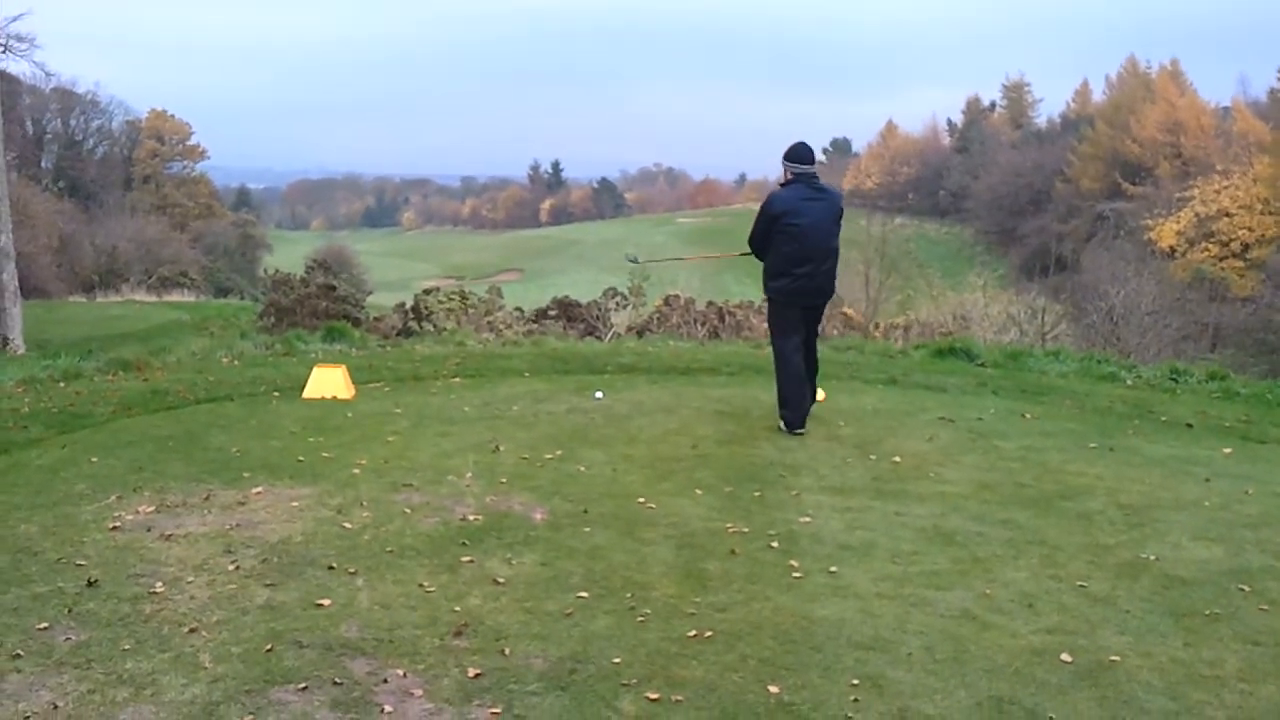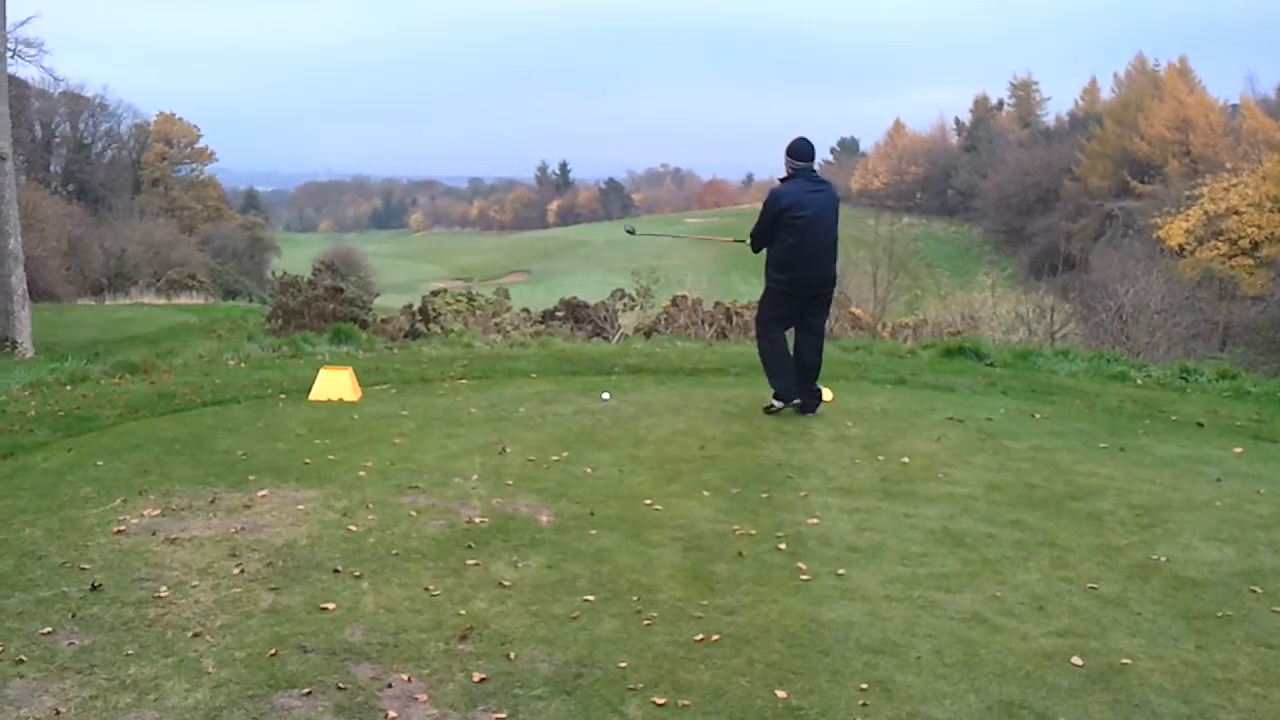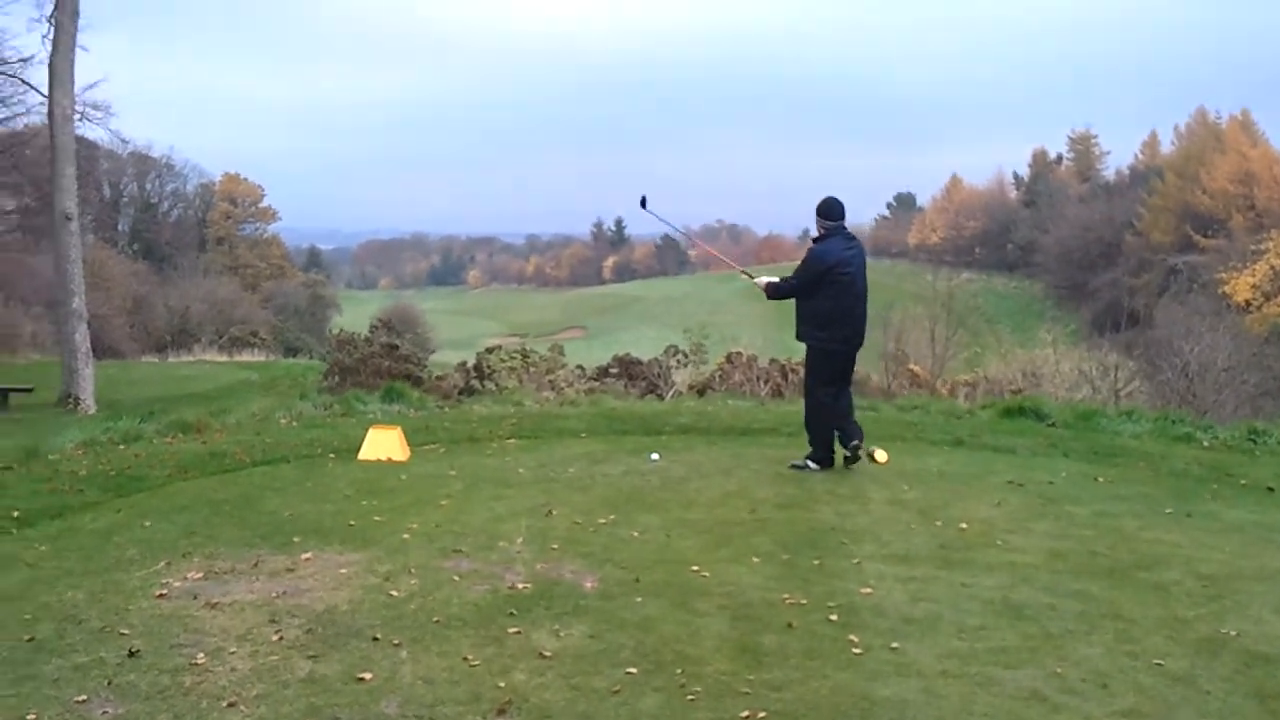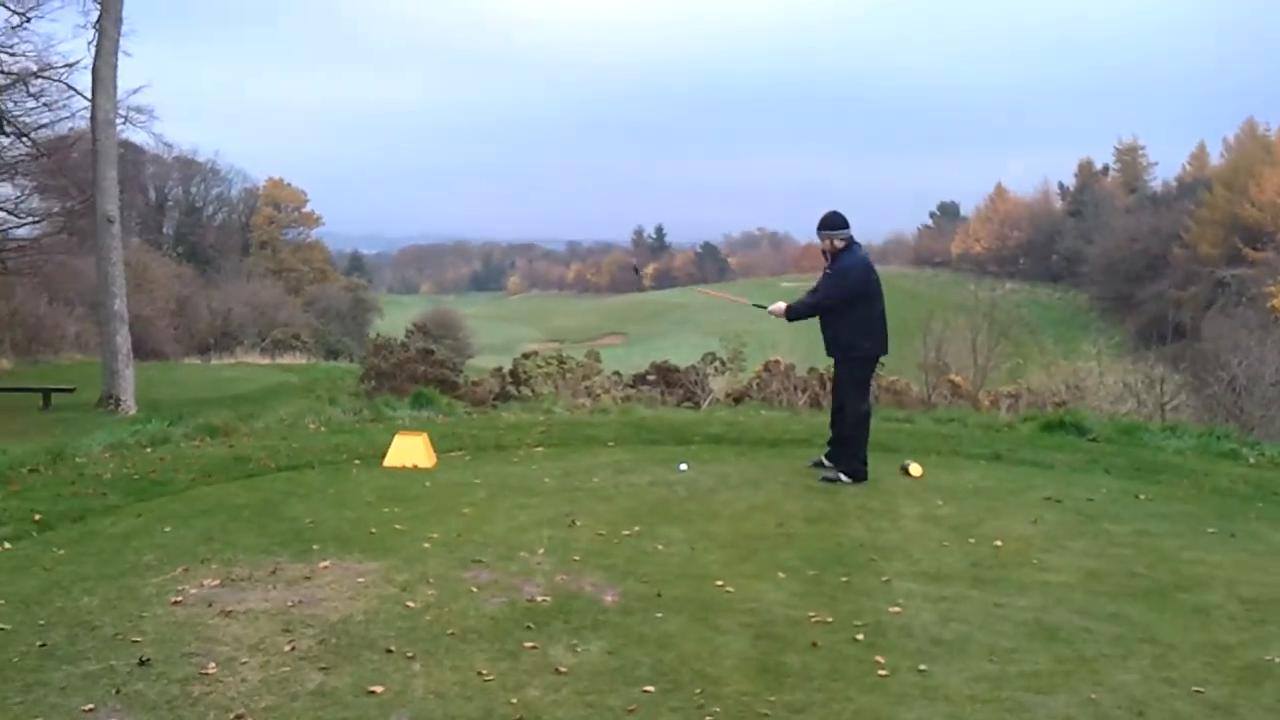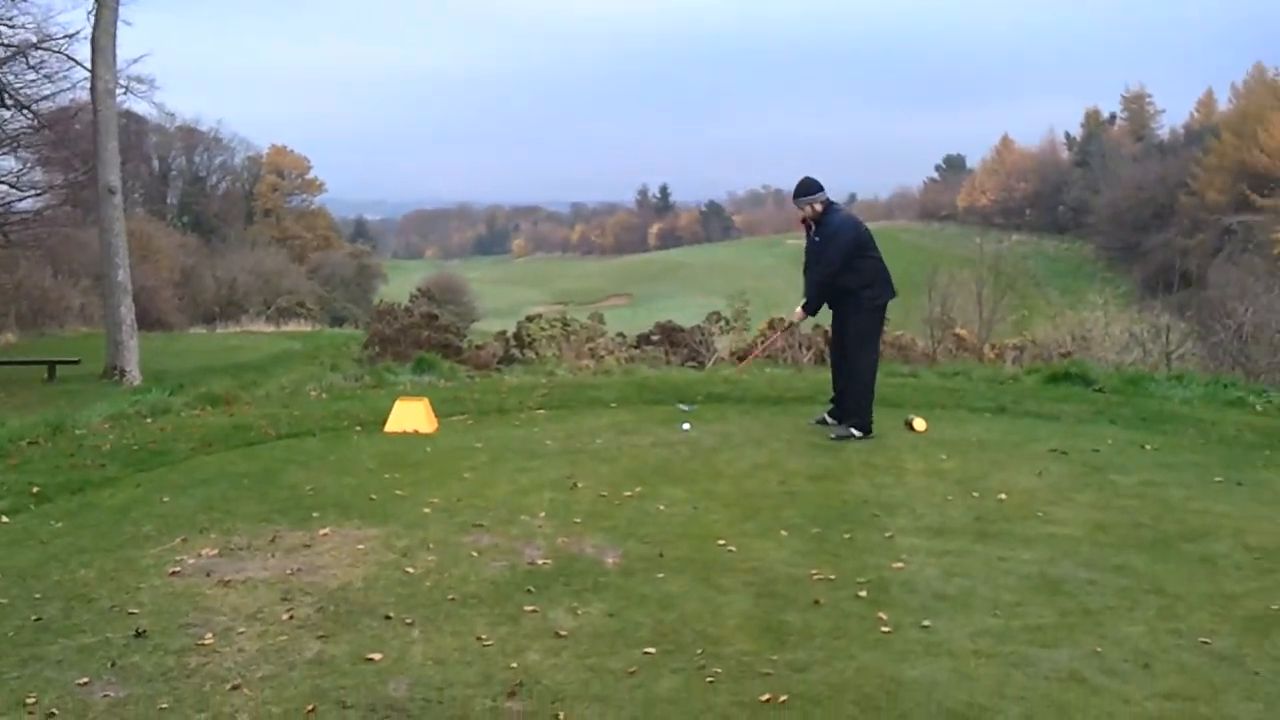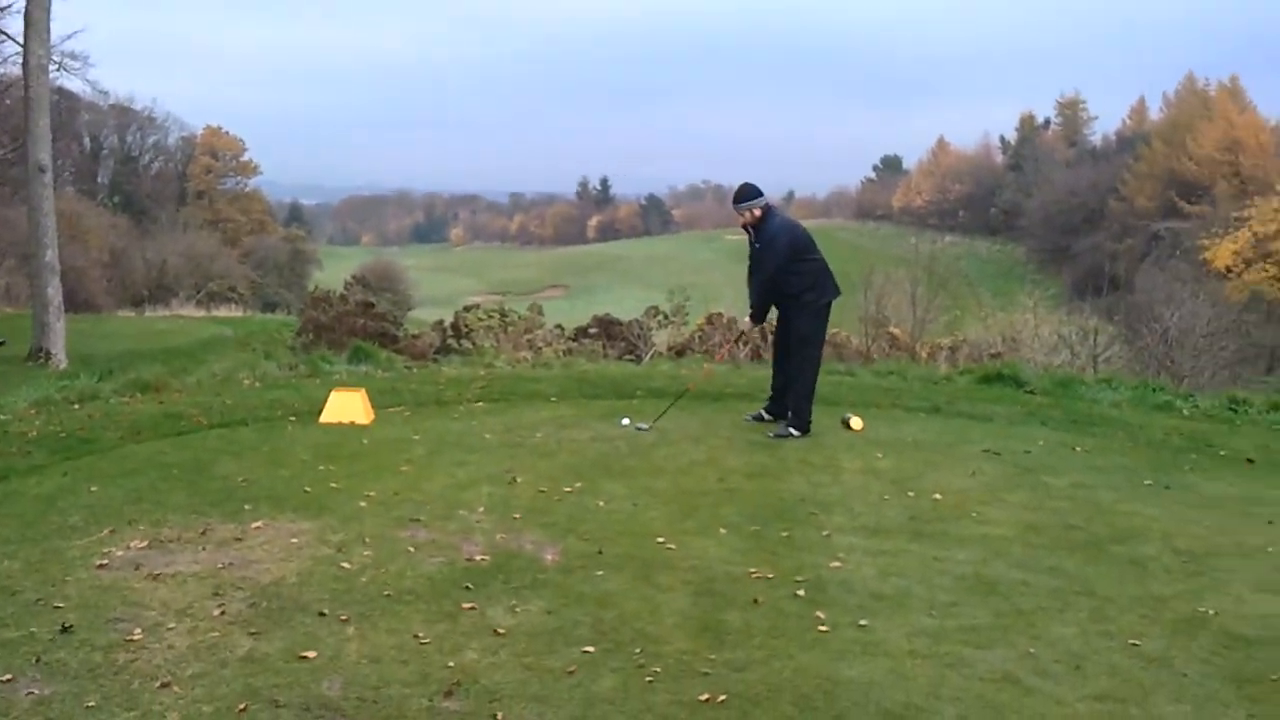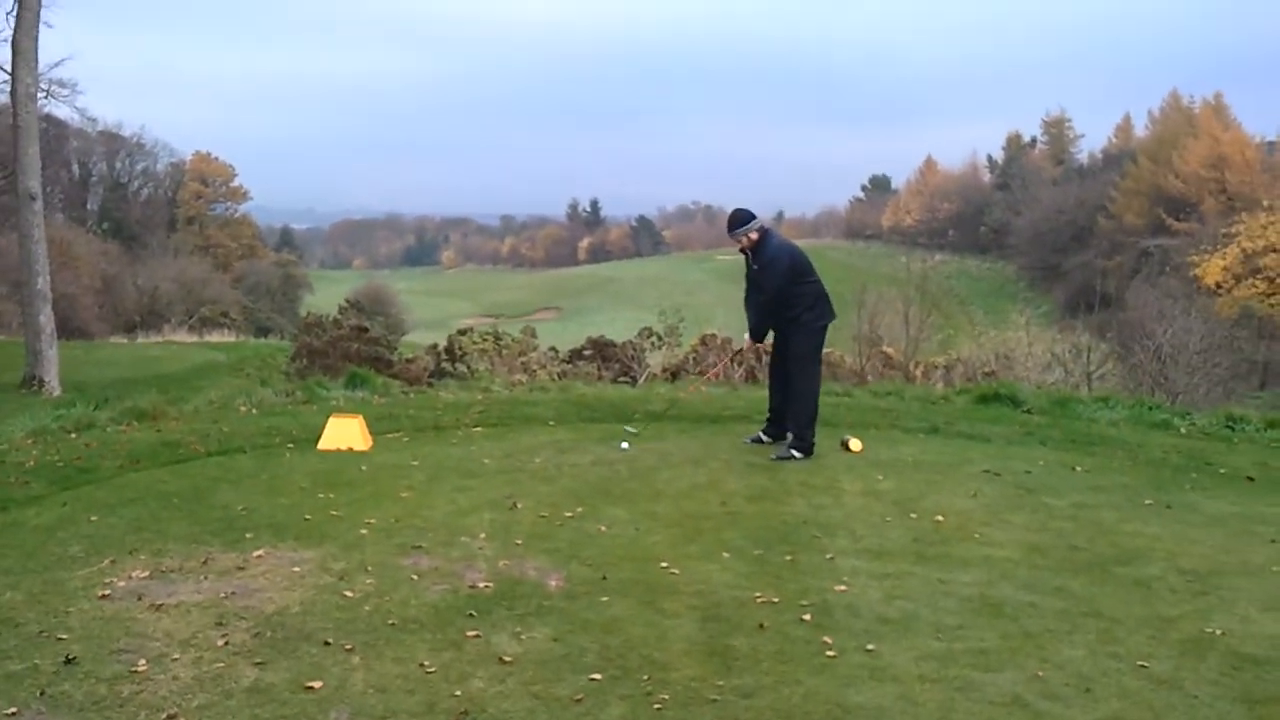
dt=0.4s
person 1, frame 1
left shoulder: (777, 200)
right shoulder: (834, 199)
left elbow: (757, 243)
left wrist: (771, 256)
left hip: (785, 287)
right hip: (820, 286)
left knee: (788, 348)
right knee: (807, 343)
left ankle: (794, 418)
right ankle: (804, 400)
person 1, frame 2
left shoulder: (781, 194)
right shoulder: (829, 192)
left elbow: (760, 235)
left wrist: (755, 243)
left hip: (786, 279)
right hip: (822, 279)
left knee: (769, 330)
right knee: (811, 337)
left ankle: (787, 392)
right ankle: (808, 398)
person 1, frame 3
left shoulder: (821, 253)
right shoulder: (854, 247)
left elbow: (797, 286)
left wrist: (769, 286)
right wrist: (781, 281)
left hip: (826, 335)
right hip: (851, 333)
left knee: (819, 394)
right knee: (840, 388)
left ankle: (821, 456)
right ankle: (851, 438)
person 1, frame 4
left shoulder: (852, 264)
right shoulder: (844, 259)
left elbow: (825, 300)
right elbow: (821, 292)
left wrist: (788, 310)
right wrist: (791, 308)
left hip: (861, 344)
right hip: (853, 342)
left knee: (854, 403)
right knee: (842, 399)
left ankle: (853, 469)
right ankle: (837, 455)
person 1, frame 5
left shoulder: (841, 225)
right shoulder: (817, 225)
left elbow: (828, 271)
right elbow: (813, 267)
left wrist: (808, 306)
right wrist: (808, 300)
left hip: (867, 296)
right hip: (846, 297)
left knee: (860, 357)
right knee: (840, 354)
left ankle: (860, 424)
right ankle: (841, 411)
person 1, frame 6
left shoulder: (778, 231)
right shoulder: (759, 228)
left elbow: (769, 277)
right elbow: (757, 272)
left wrist: (756, 315)
right wrist: (754, 307)
left hip: (811, 297)
right hip: (791, 296)
left knee: (803, 356)
right knee: (782, 350)
left ankle: (799, 422)
right ankle: (777, 407)
person 1, frame 7
left shoulder: (777, 252)
right shoulder: (755, 250)
left elbow: (769, 299)
right elbow: (754, 293)
left wrist: (755, 335)
right wrist: (754, 329)
left hip: (808, 318)
right hip: (788, 318)
left knee: (803, 377)
right knee: (779, 372)
left ankle: (802, 443)
right ankle: (776, 429)
